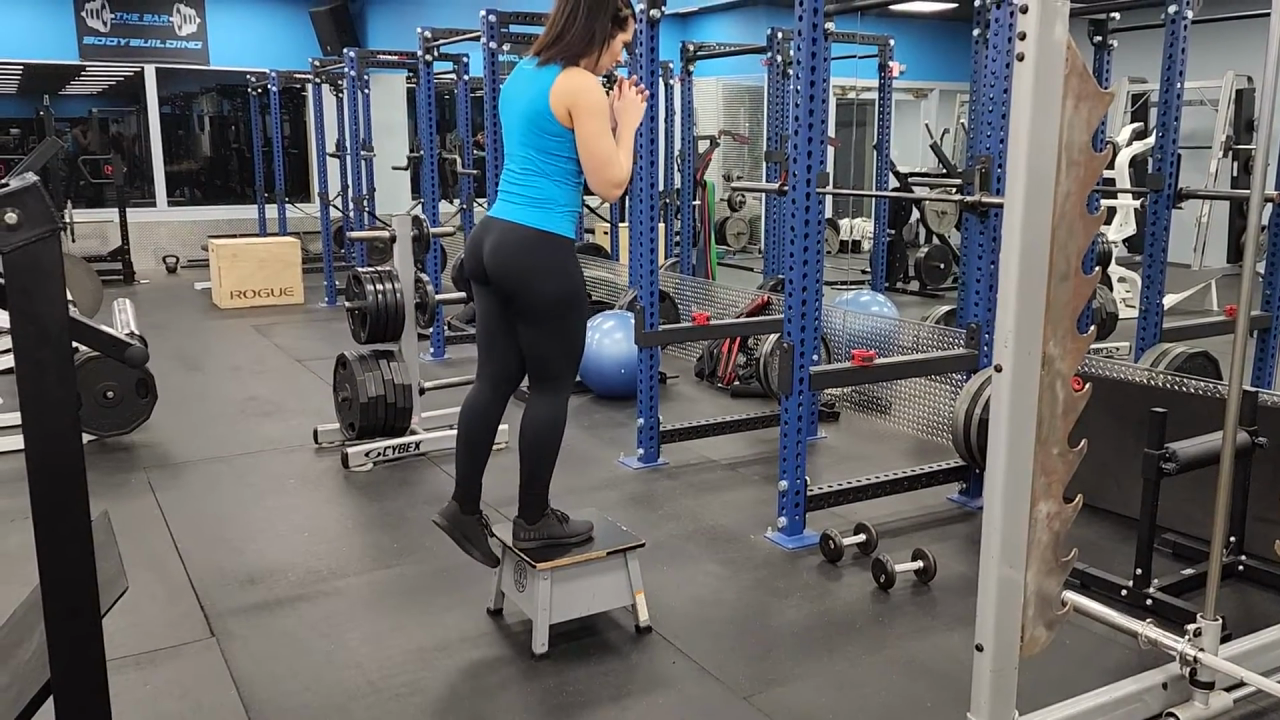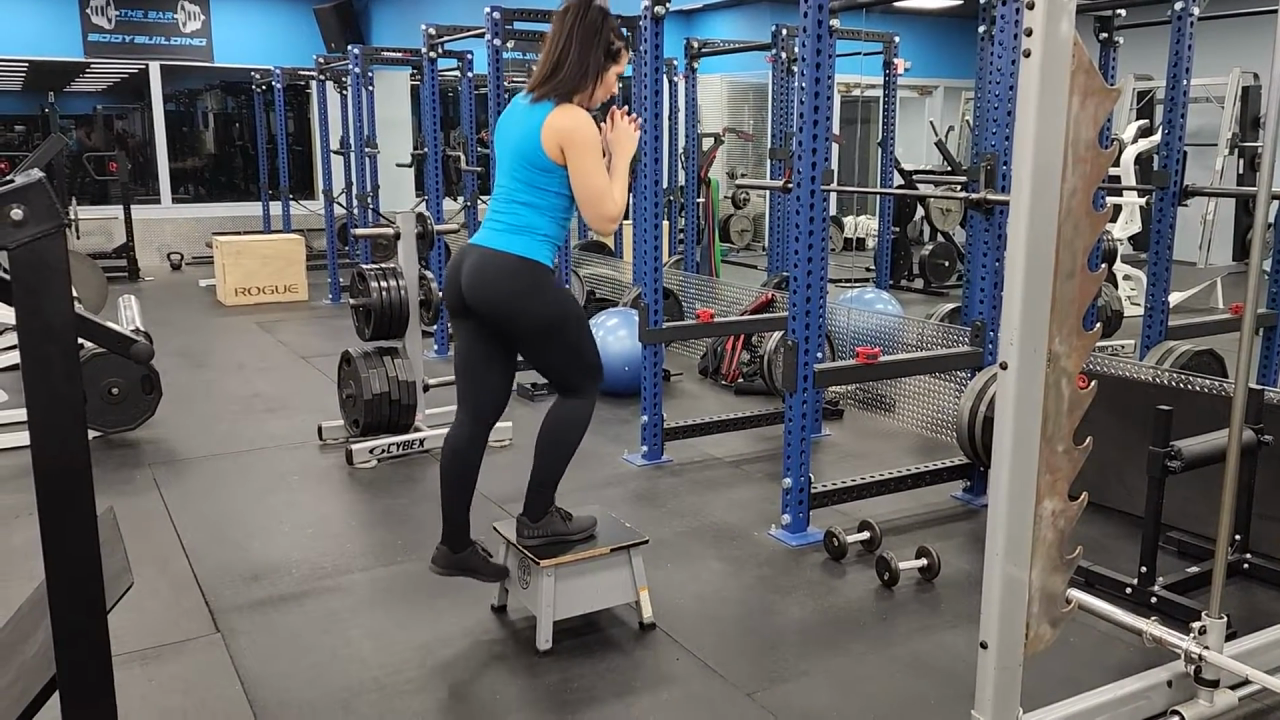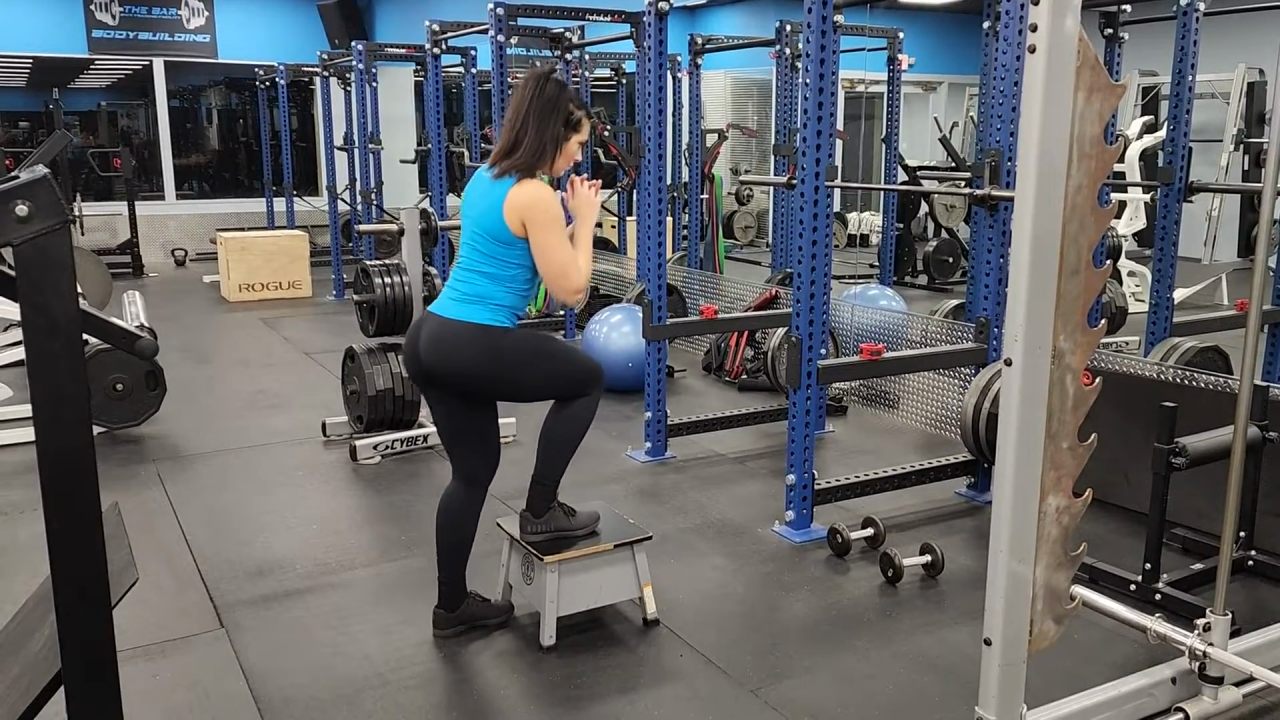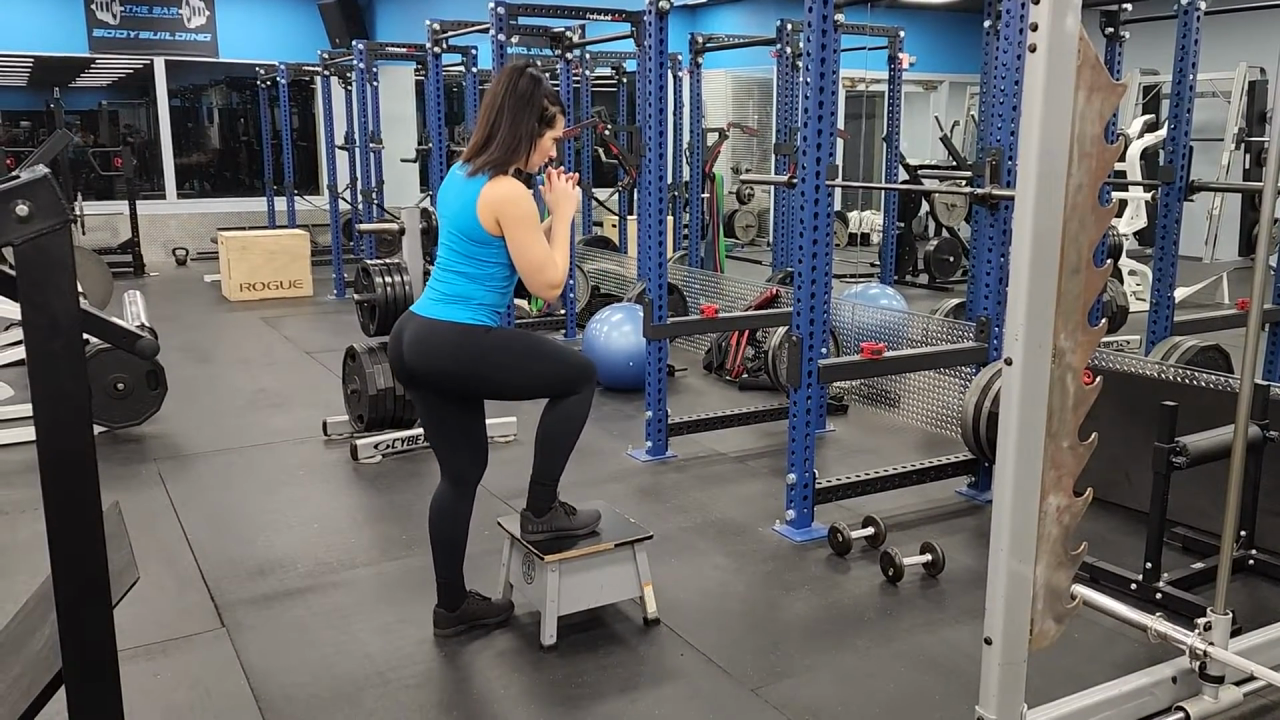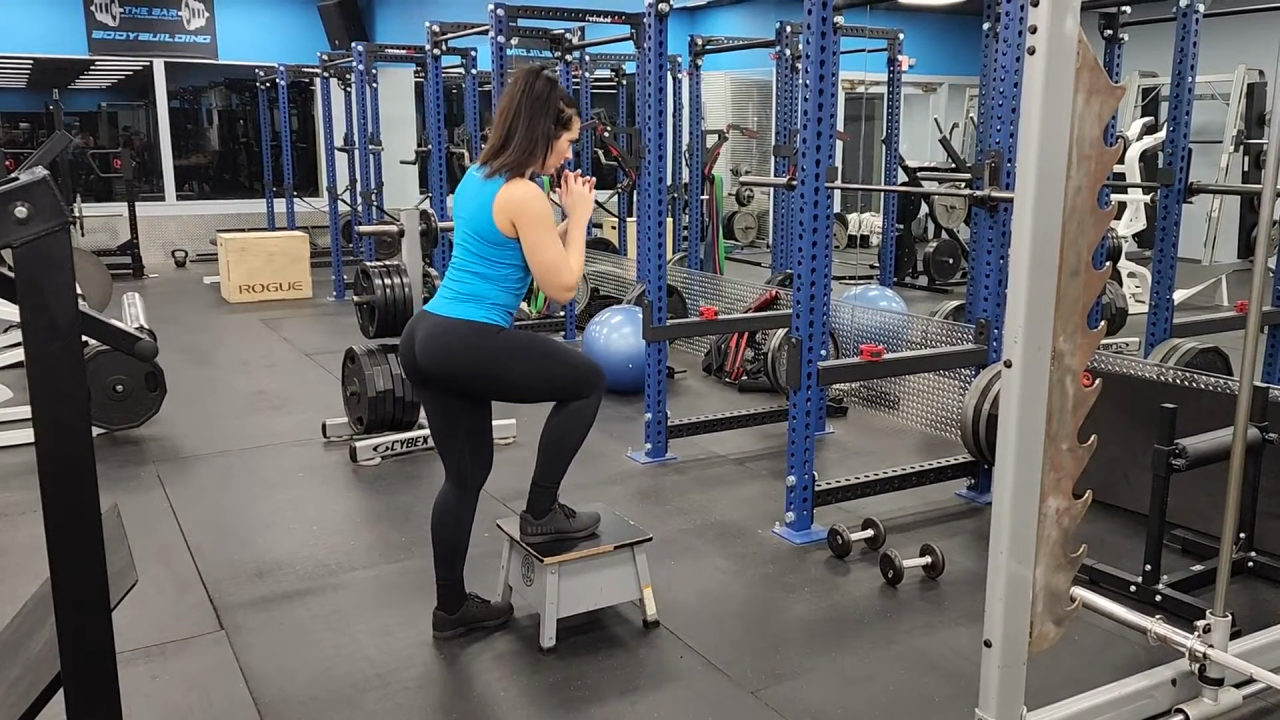
dt=0.5s
person 1, frame 1
left shoulder: (521, 75)
right shoulder: (580, 86)
right elbow: (608, 184)
left wrist: (607, 120)
right wrist: (627, 124)
left hip: (491, 239)
right hip: (539, 251)
left knee: (494, 379)
right knee: (551, 387)
left ankle: (464, 508)
right ankle: (533, 520)
person 1, frame 2
left shoulder: (518, 109)
right shoulder: (572, 122)
right elbow: (604, 219)
left wrist: (602, 151)
right wrist: (621, 155)
left hip: (469, 271)
right hip: (517, 279)
left knee: (476, 414)
right knee: (580, 386)
left ankle: (454, 545)
right ankle: (538, 519)
person 1, frame 3
left shoulder: (485, 178)
right shoulder: (534, 195)
right elbow: (570, 290)
left wrist: (568, 217)
right wrist: (585, 221)
left hip: (429, 340)
right hip: (475, 347)
left knee: (472, 471)
right knee: (585, 381)
left ankle: (452, 605)
right ankle: (541, 512)
person 1, frame 4
left shoulder: (460, 175)
right shoulder: (507, 193)
right elbow: (547, 285)
left wrist: (550, 216)
right wrist: (562, 215)
left hip: (414, 340)
right hip: (457, 346)
left knee: (460, 473)
right knee: (578, 376)
left ankle: (452, 605)
right ankle: (542, 509)
person 1, frame 5
left shoulder: (477, 177)
right shoulder: (523, 195)
right elbow: (561, 286)
left wrist: (565, 219)
right wrist: (579, 217)
left hip: (426, 340)
right hip: (468, 346)
left knee: (464, 475)
right knee: (586, 381)
left ankle: (451, 606)
right ankle: (541, 512)
